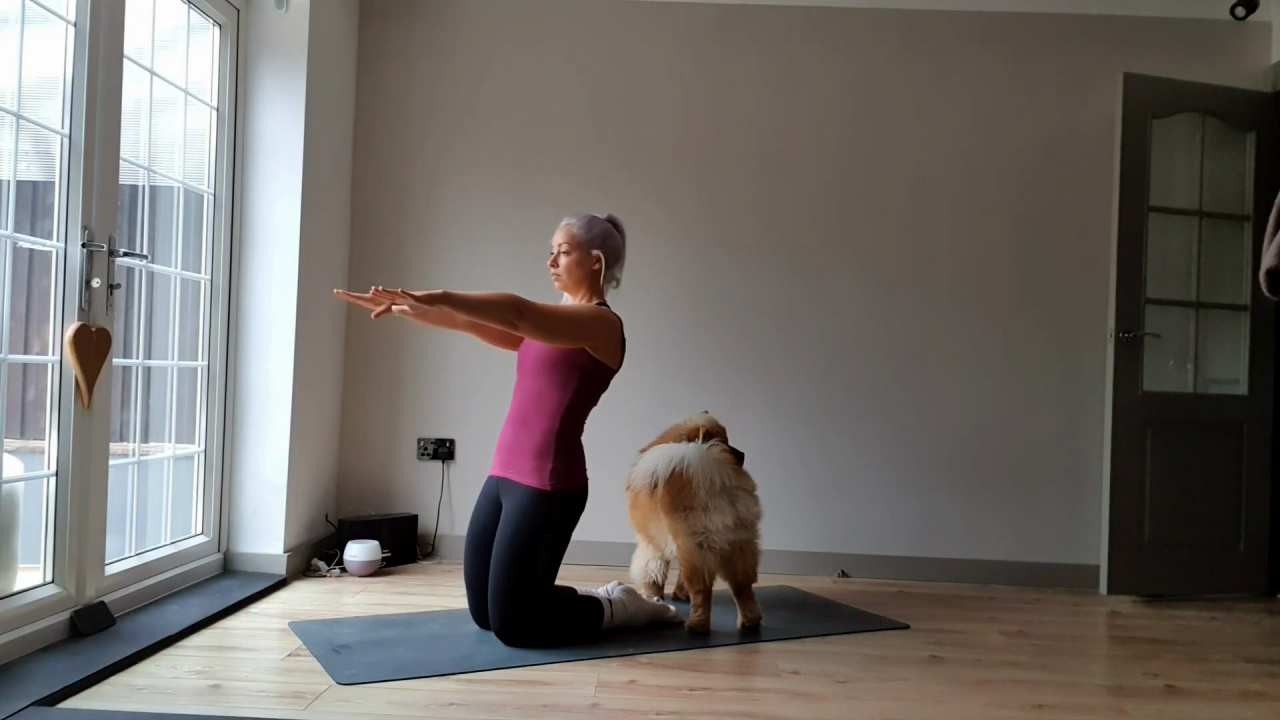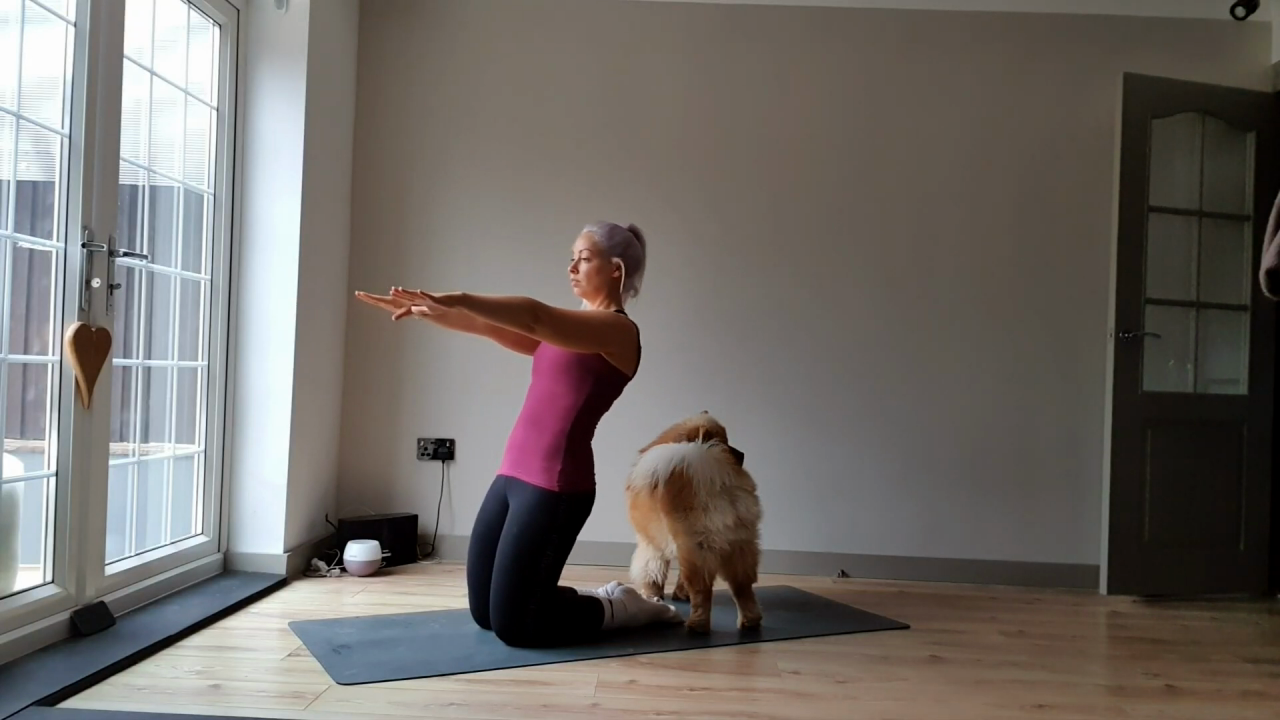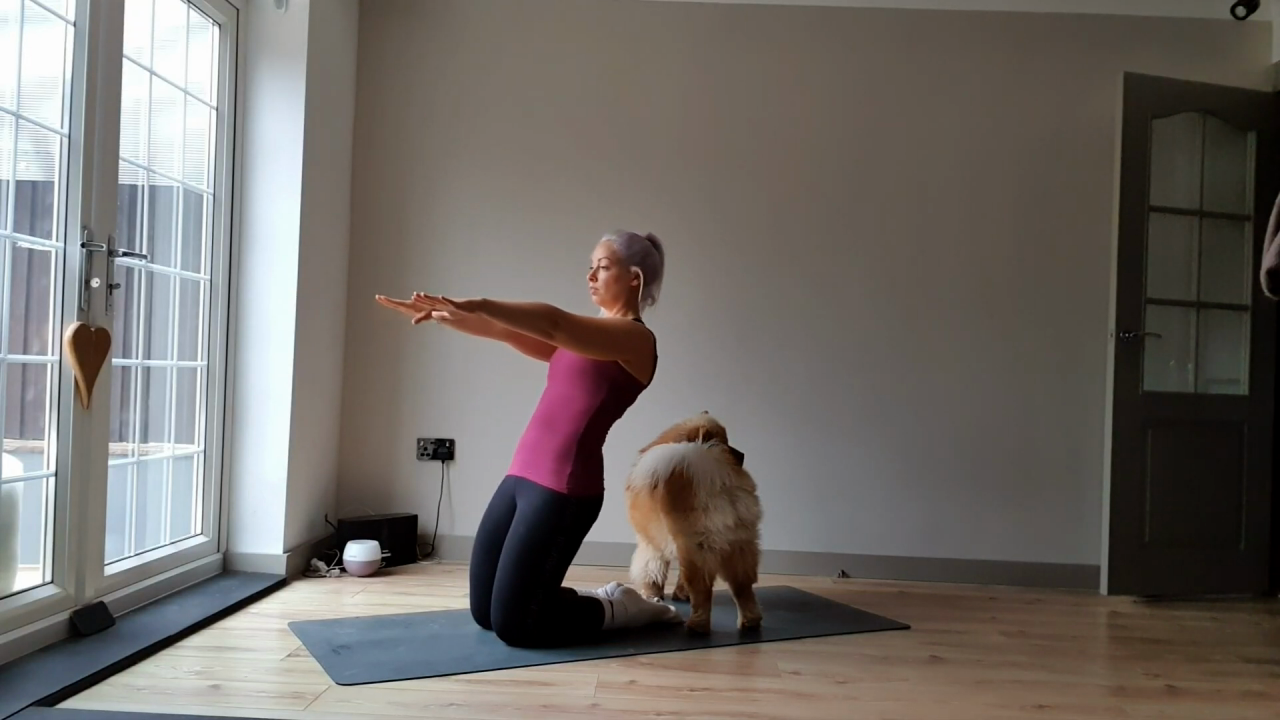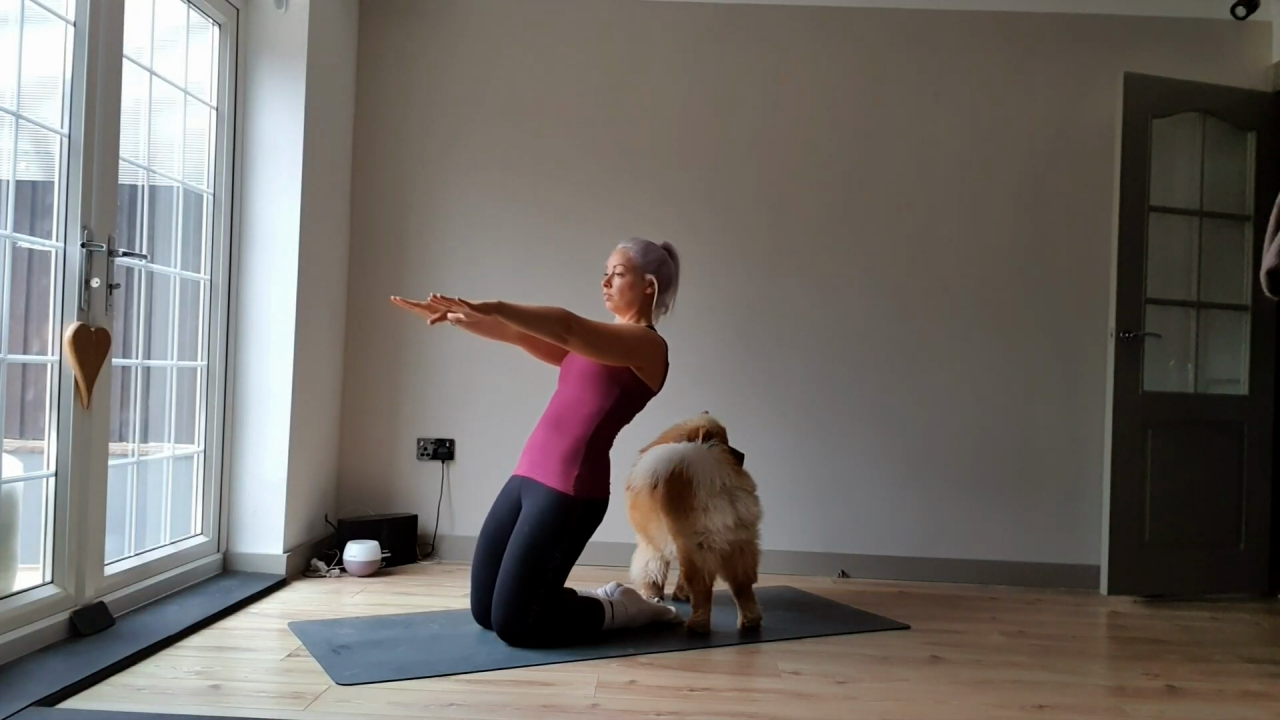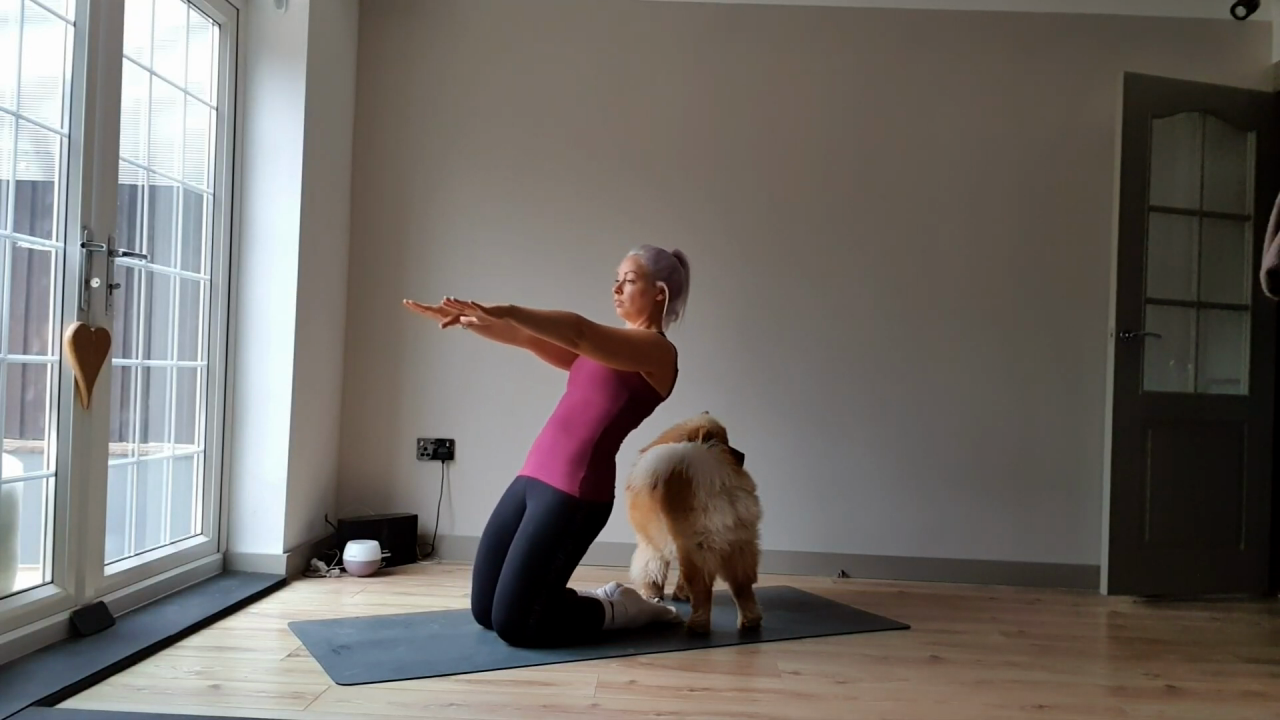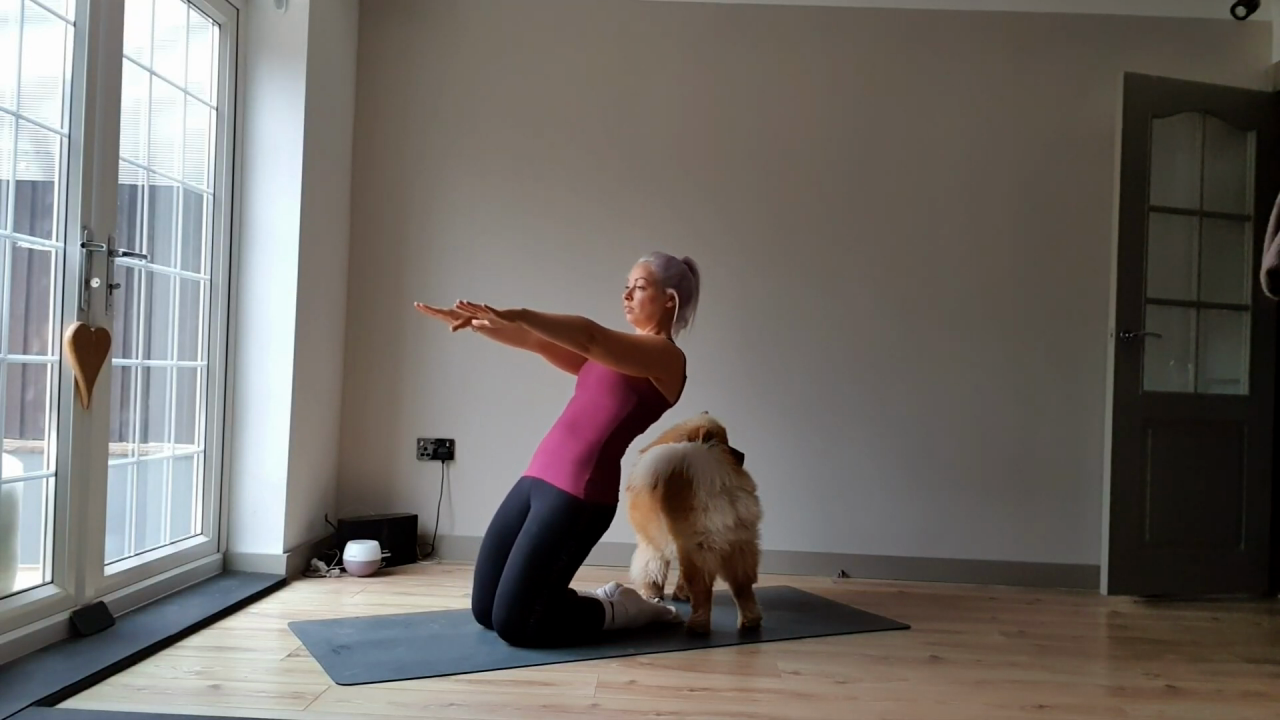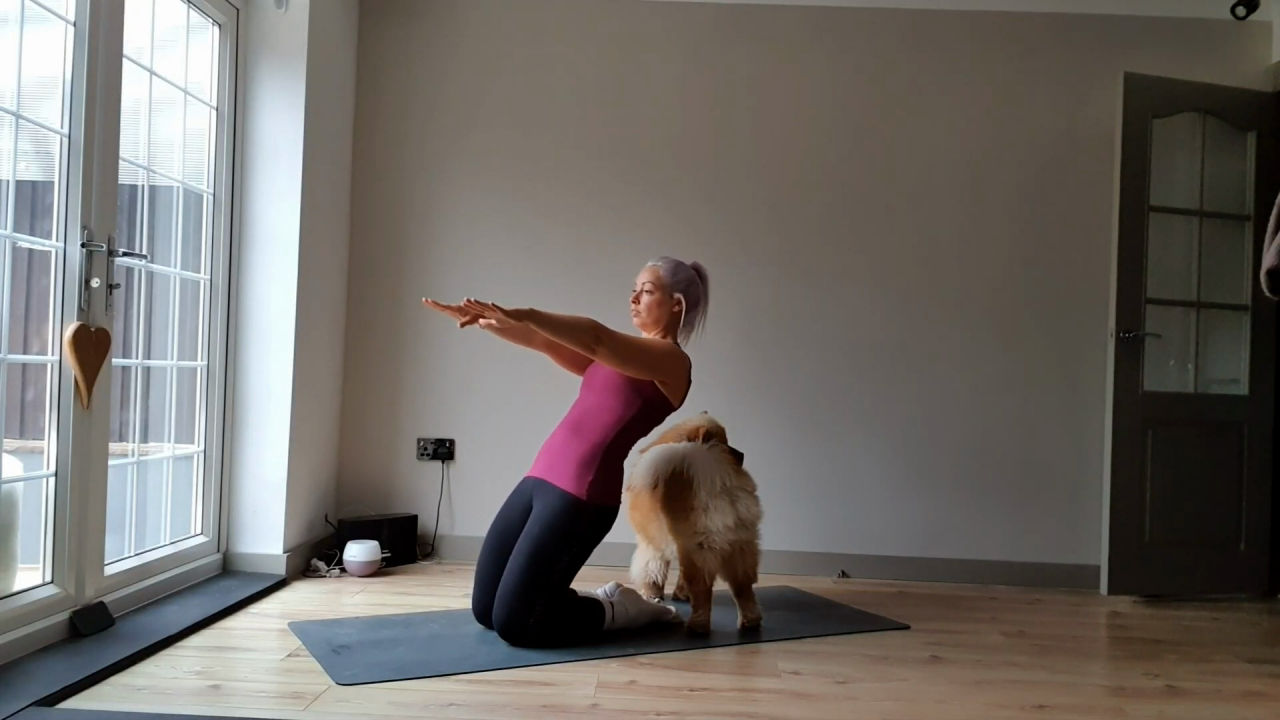
dt=0.4s
person 1, frame 1
left shoulder: (601, 324)
right shoulder: (549, 326)
left elbow: (515, 312)
right elbow: (473, 323)
left wrist: (437, 297)
right wrist: (404, 307)
left hip: (548, 485)
right hip: (505, 476)
left knee: (513, 624)
right knee: (483, 612)
left ankle: (621, 608)
right ankle: (601, 598)
person 1, frame 2
left shoulder: (619, 330)
right shoulder: (565, 332)
left elbow: (534, 316)
right elbow: (490, 327)
left wrist: (458, 299)
right wrist: (422, 310)
left hip: (556, 485)
right hip: (514, 475)
left knee: (513, 624)
right knee: (484, 611)
left ankle: (621, 608)
right ankle: (601, 598)
person 1, frame 3
left shoulder: (636, 339)
right shoulder: (581, 339)
left elbow: (552, 322)
right elbow: (508, 332)
left wrist: (479, 304)
right wrist: (443, 314)
left hip: (565, 486)
right hip: (523, 476)
left knee: (513, 623)
right knee: (484, 611)
left ankle: (621, 609)
right ankle: (605, 599)
person 1, frame 4
left shoulder: (648, 346)
right shoulder: (593, 344)
left elbow: (566, 327)
right elbow: (519, 335)
left wrist: (494, 307)
right wrist: (455, 315)
left hip: (571, 488)
right hip: (529, 476)
left knee: (514, 623)
right knee: (485, 611)
left ankle: (622, 609)
right ankle: (605, 599)
person 1, frame 5
left shoulder: (658, 351)
right shoulder: (601, 350)
left elbow: (578, 331)
right elbow: (528, 339)
left wrist: (506, 310)
right wrist: (465, 319)
left hip: (577, 489)
right hip: (534, 477)
left knee: (514, 622)
right knee: (485, 610)
left ankle: (622, 609)
right ankle: (606, 600)
person 1, frame 6
left shoulder: (667, 358)
right shoulder: (611, 355)
left elbow: (589, 336)
right elbow: (538, 342)
left wrist: (518, 314)
right wrist: (475, 321)
left hip: (581, 492)
right hip: (539, 478)
left knee: (514, 622)
right knee: (484, 609)
left ankle: (622, 609)
right ankle: (605, 600)
person 1, frame 7
left shoulder: (672, 362)
right shoulder: (614, 357)
left elbow: (594, 337)
right elbow: (545, 342)
left wrist: (525, 314)
right wrist: (485, 320)
left hip: (583, 493)
right hip: (542, 479)
left knee: (513, 622)
right knee: (485, 610)
left ankle: (623, 609)
right ankle: (607, 600)
